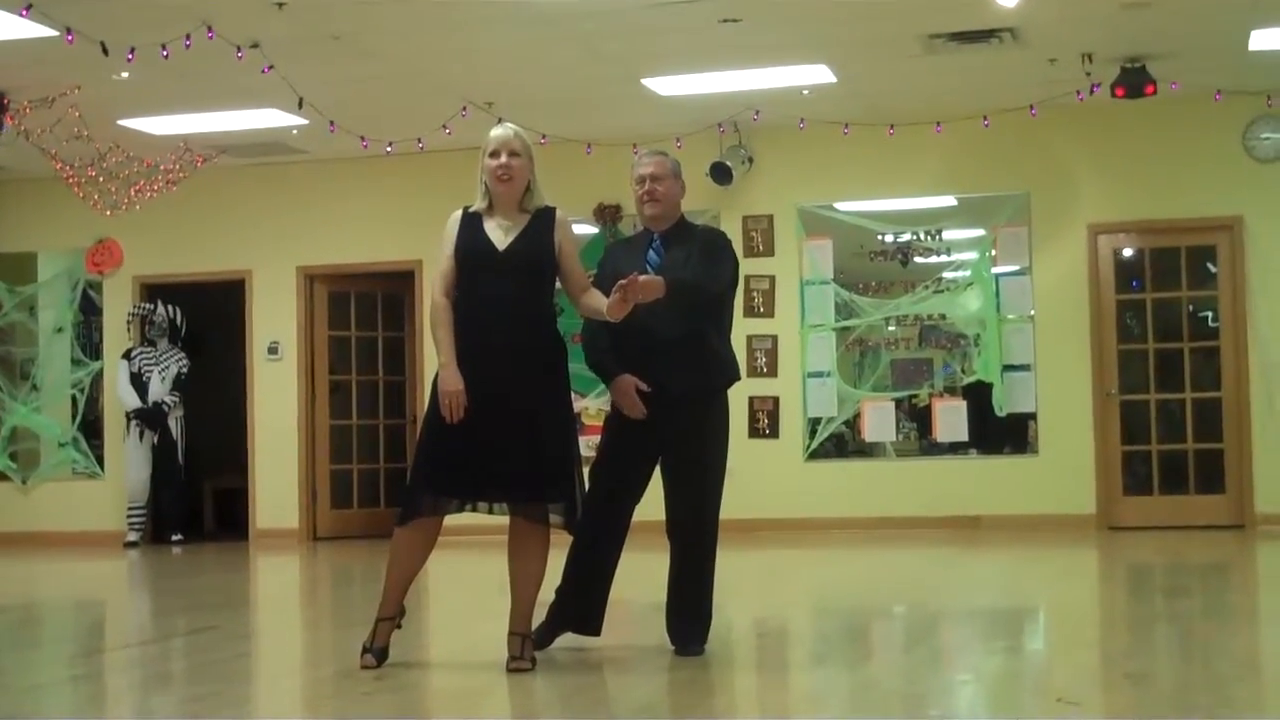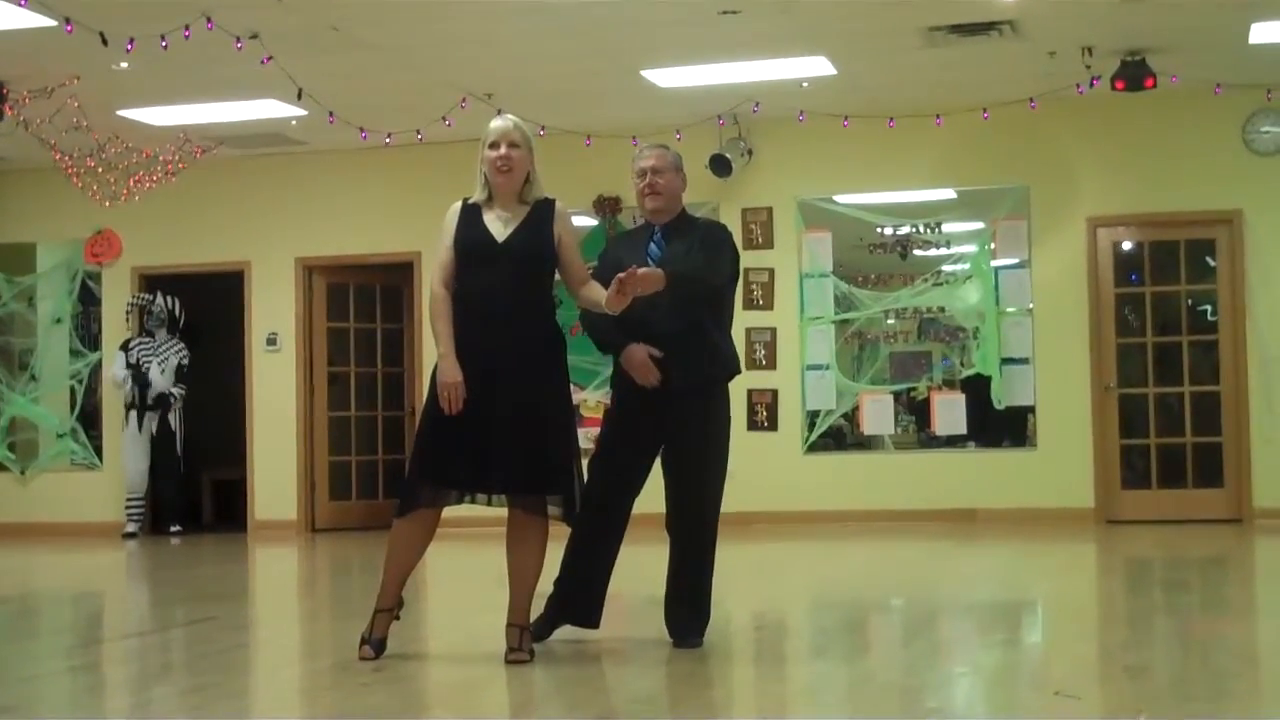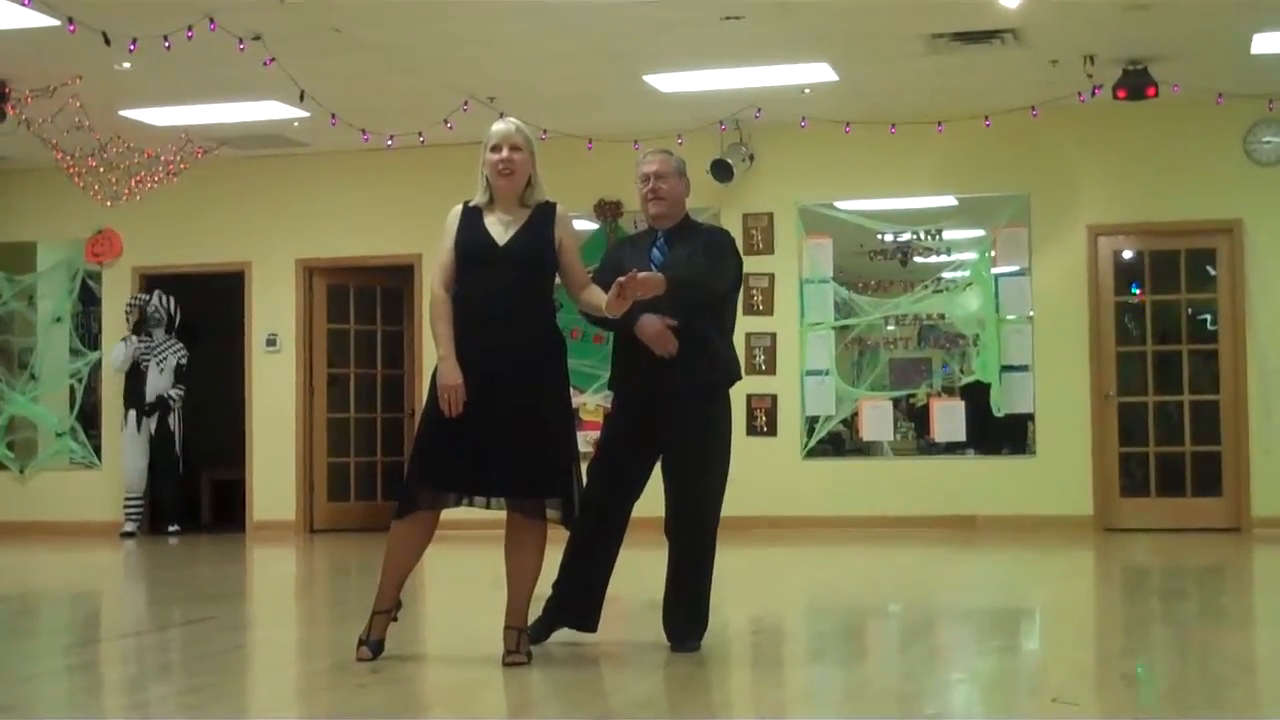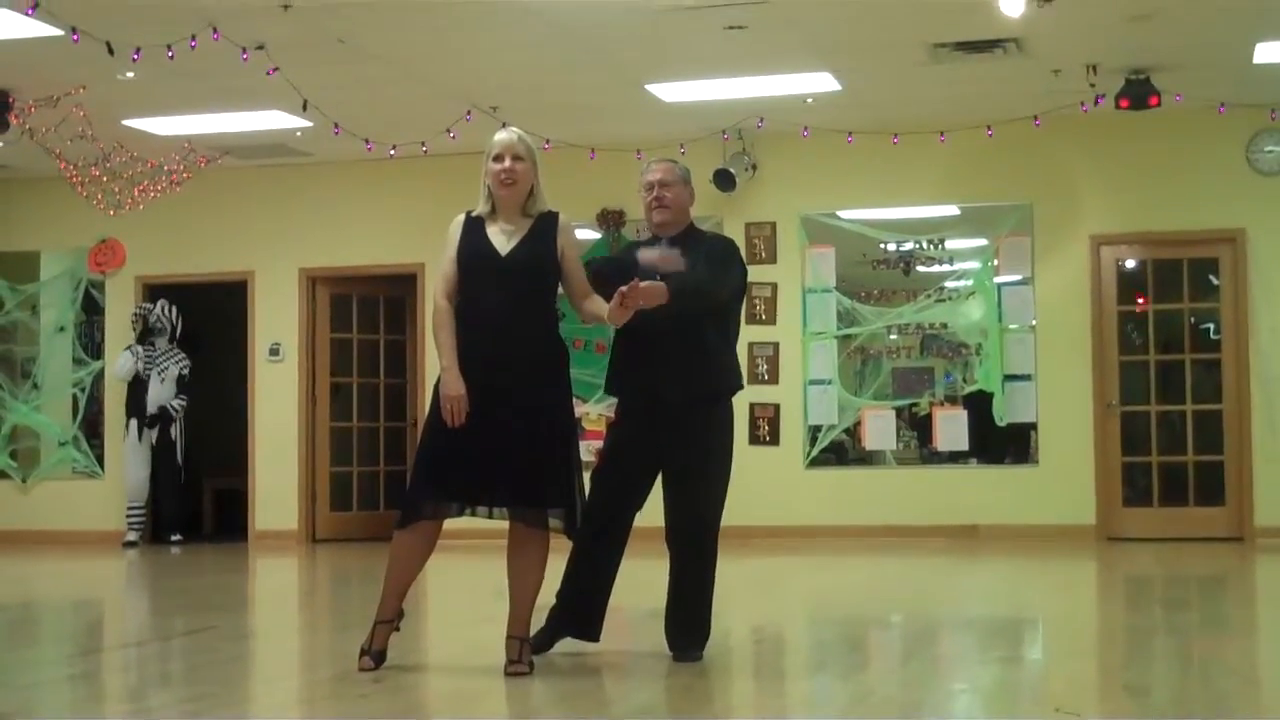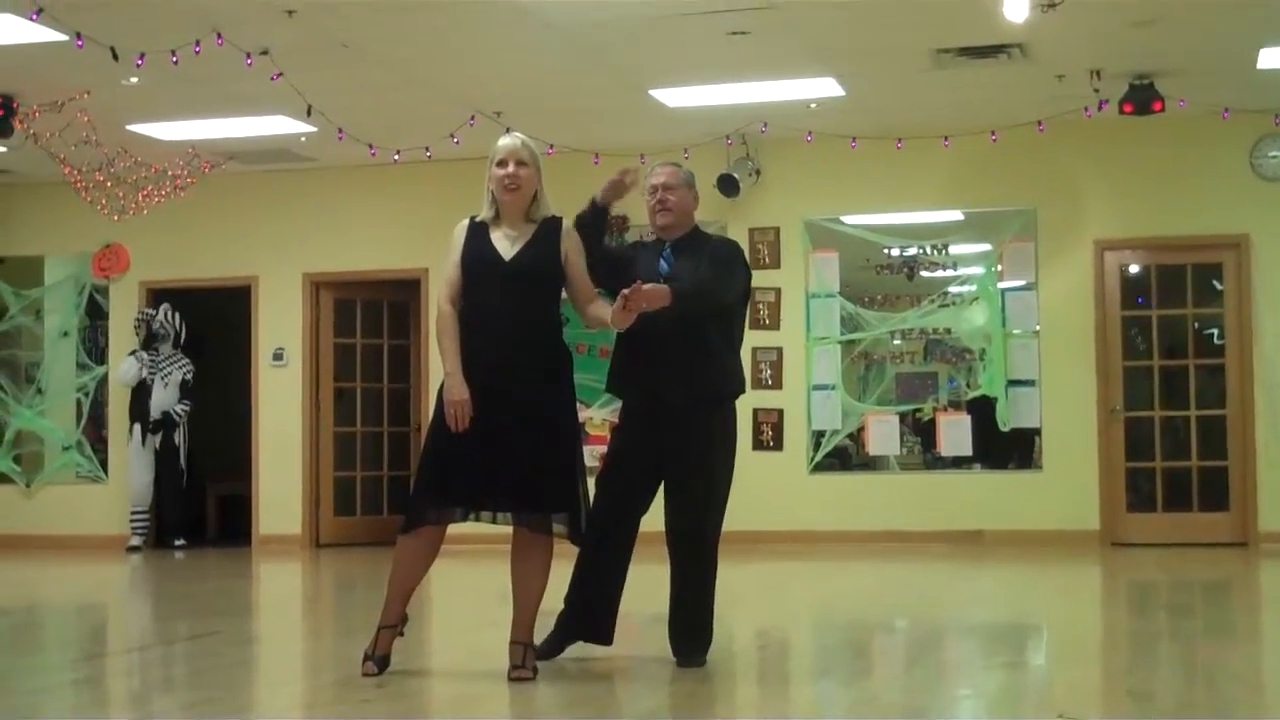
dt=0.3s
person 1, frame 1
left shoulder: (553, 224)
right shoulder: (461, 223)
left elbow: (581, 292)
right elbow: (441, 297)
left wrist: (612, 307)
right wrist: (448, 368)
left hip: (535, 375)
right hip: (469, 374)
left knee: (531, 503)
right knee: (428, 496)
left ankle: (520, 632)
right ankle: (386, 616)
person 1, frame 2
left shoulder: (552, 215)
right shoulder: (460, 213)
left elbow: (579, 284)
right elbow: (440, 288)
left wrist: (610, 299)
right wrist: (447, 360)
left hip: (534, 367)
right hip: (468, 366)
left knee: (530, 494)
right knee: (427, 487)
left ankle: (518, 624)
right ankle: (384, 609)
person 1, frame 3
left shoulder: (553, 219)
right shoulder: (461, 217)
left elbow: (580, 288)
right elbow: (441, 291)
left wrist: (612, 302)
right wrist: (447, 362)
left hip: (535, 370)
right hip: (468, 368)
left knee: (530, 498)
right knee: (426, 490)
left ankle: (516, 626)
right ankle: (383, 609)
person 1, frame 4
left shoulder: (556, 229)
right shoulder: (462, 228)
left elbow: (582, 298)
right elbow: (443, 302)
left wrist: (611, 312)
right wrist: (449, 373)
left hip: (536, 382)
right hip: (469, 379)
left knee: (531, 508)
right knee: (429, 499)
left ankle: (518, 637)
right ankle: (384, 620)
person 1, frame 5
left shoulder: (560, 234)
right shoulder: (467, 232)
left elbow: (586, 304)
right elbow: (447, 307)
left wrist: (615, 316)
right wrist: (453, 378)
left hip: (541, 386)
right hip: (472, 384)
left knee: (535, 513)
right knee: (432, 505)
left ankle: (521, 642)
right ankle: (388, 625)
person 2, frame 1
left shoulder: (711, 244)
right shoulder: (617, 255)
left elbow: (711, 290)
right elbow: (594, 322)
left wrist: (664, 287)
right wrist: (613, 375)
left hip: (697, 399)
right hip: (632, 397)
left knee: (693, 518)
right knee: (603, 508)
left ankle: (689, 629)
right ankle: (569, 613)
person 2, frame 2
left shoulder: (711, 237)
right shoulder: (619, 247)
left elbow: (709, 281)
right elbow: (593, 309)
left wrist: (661, 280)
right wrist: (623, 347)
left hip: (698, 391)
right hip: (635, 391)
left knee: (693, 511)
right knee: (602, 500)
left ankle: (688, 621)
right ankle: (567, 605)
person 2, frame 3
left shoulder: (715, 243)
right shoulder: (623, 250)
left elbow: (710, 285)
right elbow: (593, 304)
left wrist: (663, 284)
right wrist: (636, 320)
left hip: (699, 396)
right hip: (635, 395)
left knee: (692, 516)
right knee: (601, 503)
left ankle: (685, 625)
right ankle: (566, 608)
person 2, frame 4
left shoulder: (719, 251)
right shoulder: (634, 257)
left elbow: (713, 292)
right elbow: (585, 281)
left wrist: (666, 292)
right wrist: (638, 260)
left hip: (700, 405)
right hip: (638, 404)
left knee: (694, 524)
right knee: (604, 512)
left ankle: (688, 635)
right ankle: (569, 618)
person 2, frame 5
left shoulder: (723, 253)
right shoulder: (633, 257)
left elbow: (717, 294)
right elbow: (579, 261)
left wrist: (668, 295)
right wrist: (602, 205)
left hip: (703, 408)
right hip: (642, 407)
left knee: (694, 529)
right knee: (609, 517)
left ankle: (691, 640)
right ankle: (577, 622)
person 3, frame 1
left shoulder: (179, 358)
right shoulder: (132, 355)
left elbow: (179, 390)
right elbow: (123, 386)
left wrist: (160, 410)
right wrist: (139, 411)
left hip: (169, 422)
right hip: (138, 422)
left knee: (171, 476)
right knee: (137, 476)
left ankle: (173, 529)
right ankle: (134, 529)
person 3, frame 2
left shoulder: (179, 348)
right shoulder: (131, 345)
left elbow: (183, 382)
right elbow: (115, 374)
left wrist: (168, 398)
right wrist: (130, 378)
left hip: (168, 413)
right hip: (137, 413)
left knee: (169, 467)
right knee: (136, 467)
left ankle: (172, 520)
right ankle: (133, 520)
person 3, frame 3
left shoulder: (177, 348)
right shoulder: (131, 342)
left elbow: (182, 383)
right elbow: (118, 364)
left wrist: (166, 401)
right wrist: (134, 336)
left hip: (167, 414)
right hip: (136, 412)
left knee: (168, 467)
right knee: (134, 467)
left ankle: (170, 520)
right ankle: (131, 519)
person 3, frame 4
left shoulder: (180, 358)
right shoulder: (135, 351)
left elbow: (184, 394)
right elbow: (121, 373)
left wrist: (167, 412)
right wrist: (139, 344)
left hip: (168, 423)
right hip: (138, 422)
left knee: (170, 476)
right knee: (137, 476)
left ankle: (172, 529)
right ankle: (134, 529)
person 3, frame 5
left shoulder: (184, 363)
right shoulder: (138, 357)
left elbow: (187, 399)
right elbow: (126, 378)
left wrist: (170, 418)
right wrist: (144, 350)
left hip: (172, 428)
right hip: (142, 427)
left knee: (173, 481)
right knee: (140, 481)
left ankle: (175, 534)
right ankle: (137, 533)
